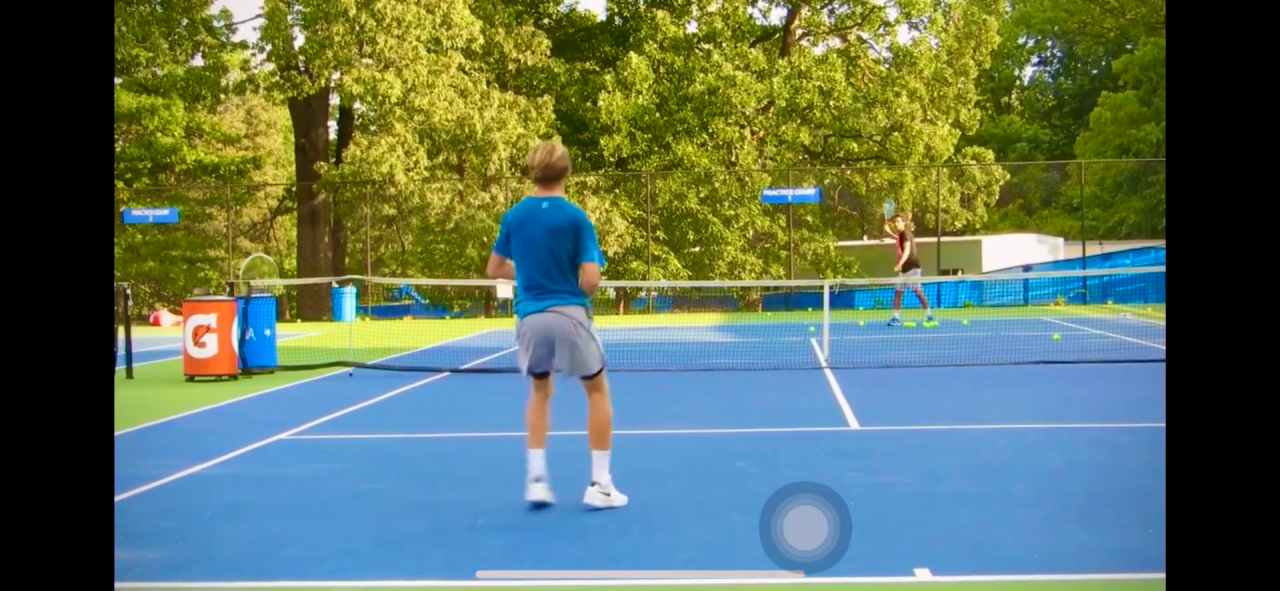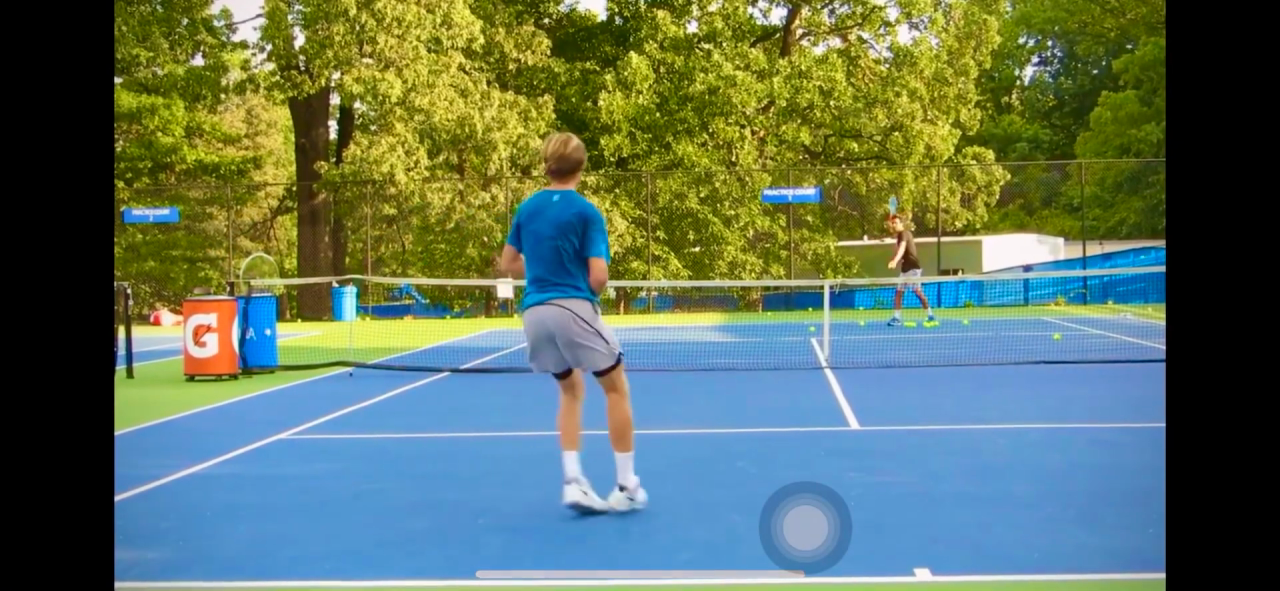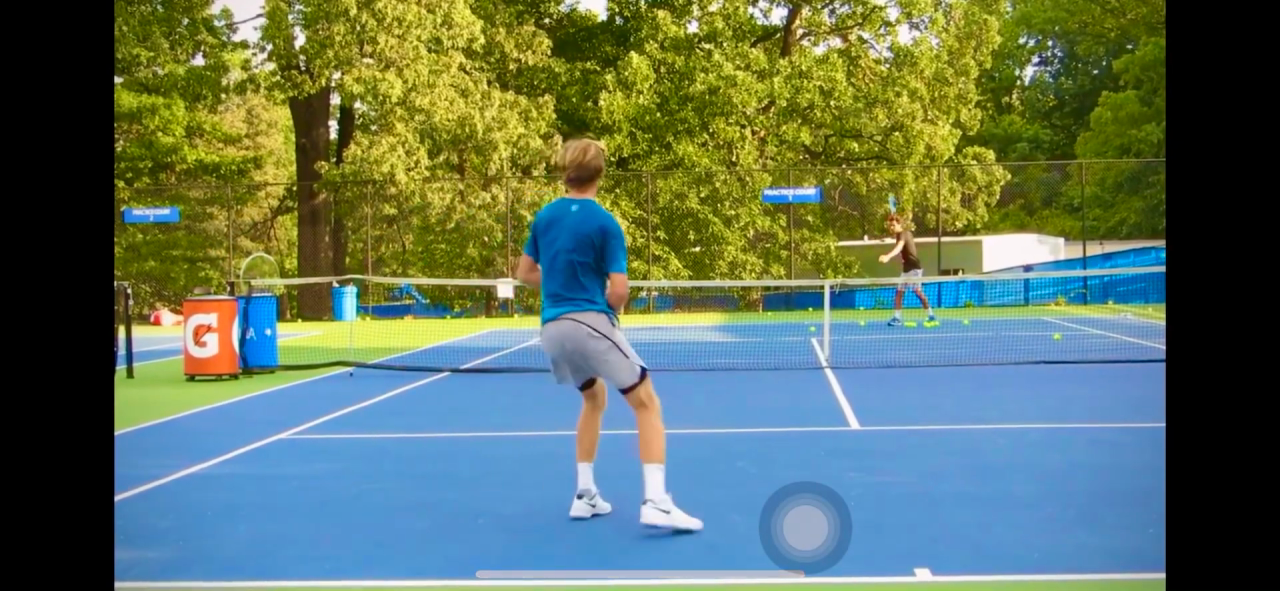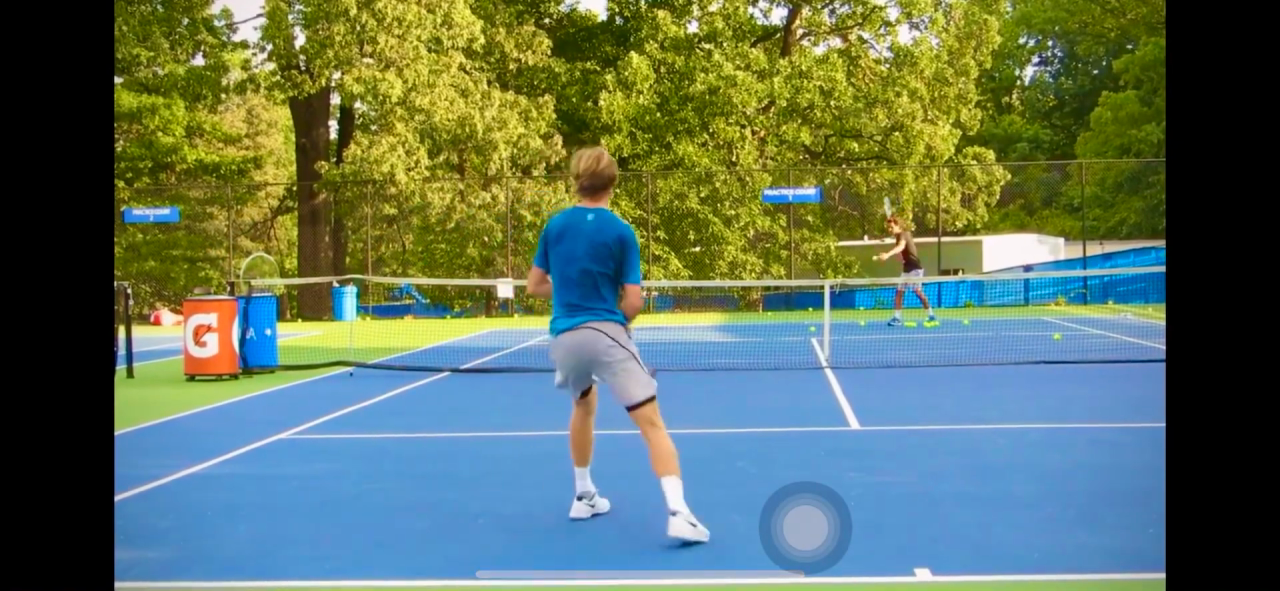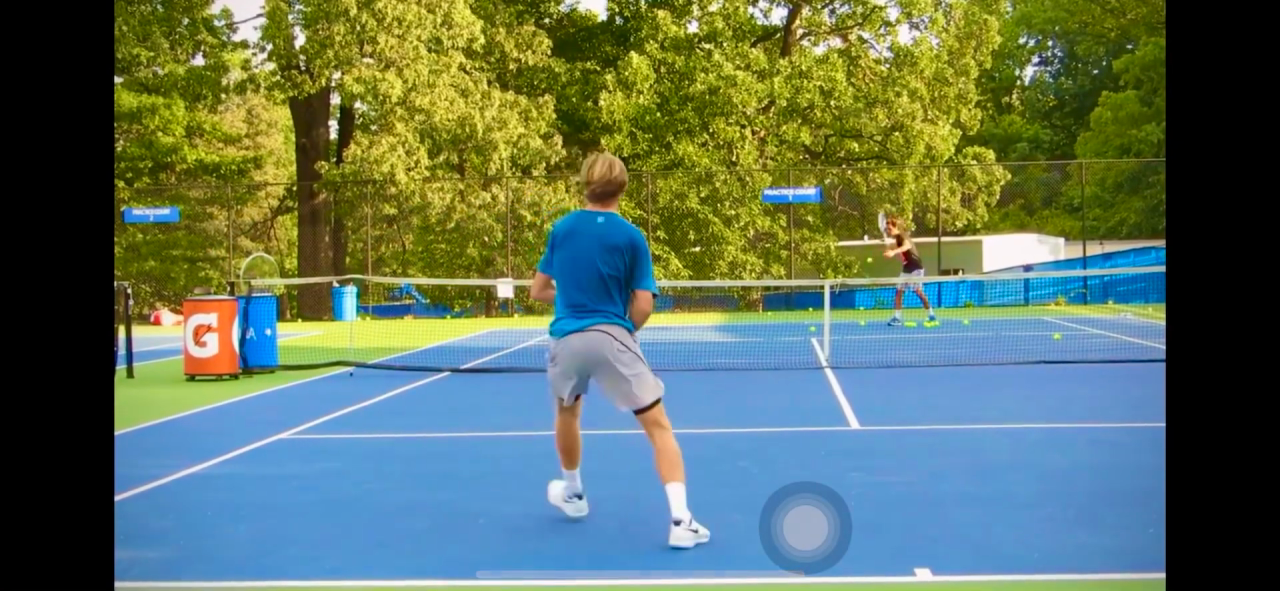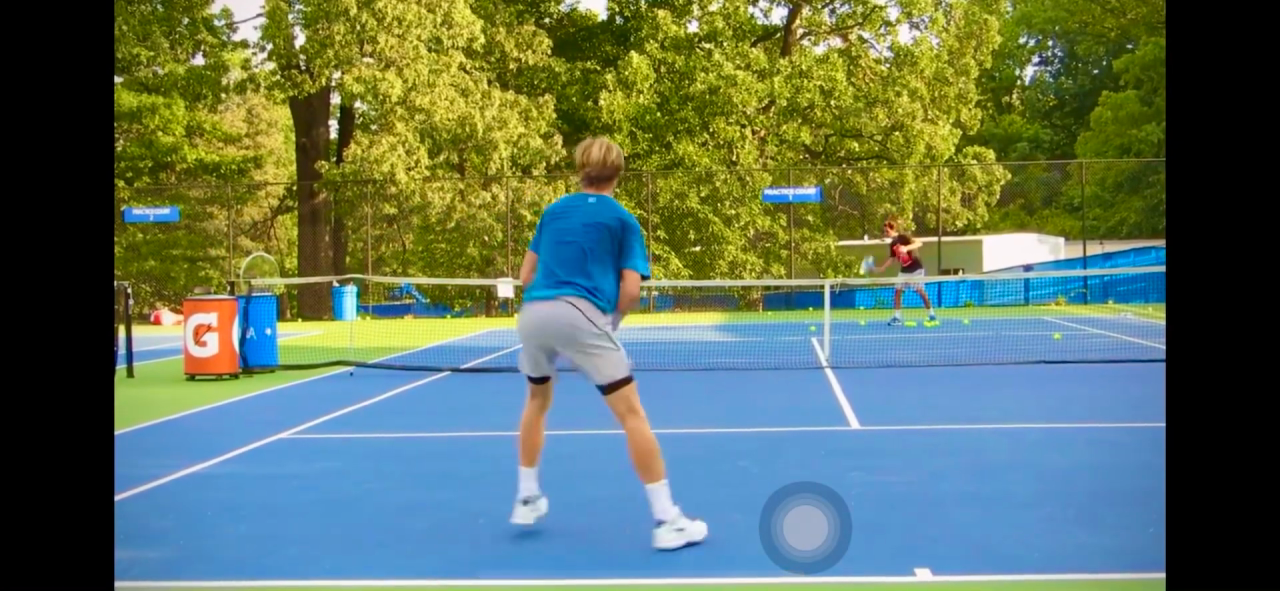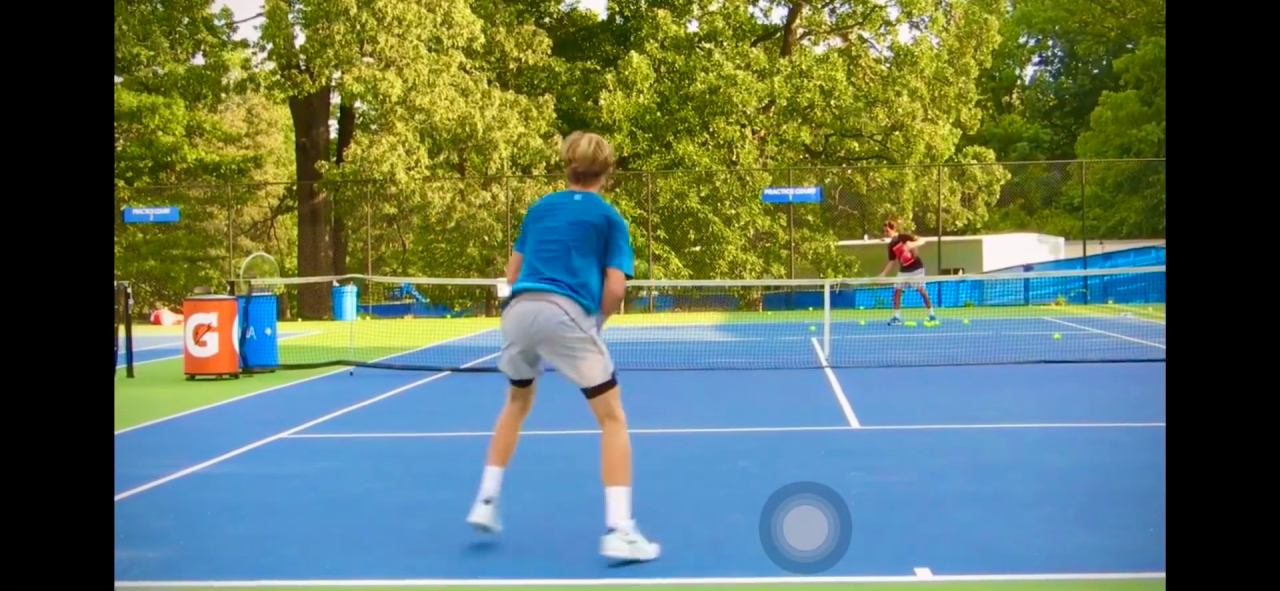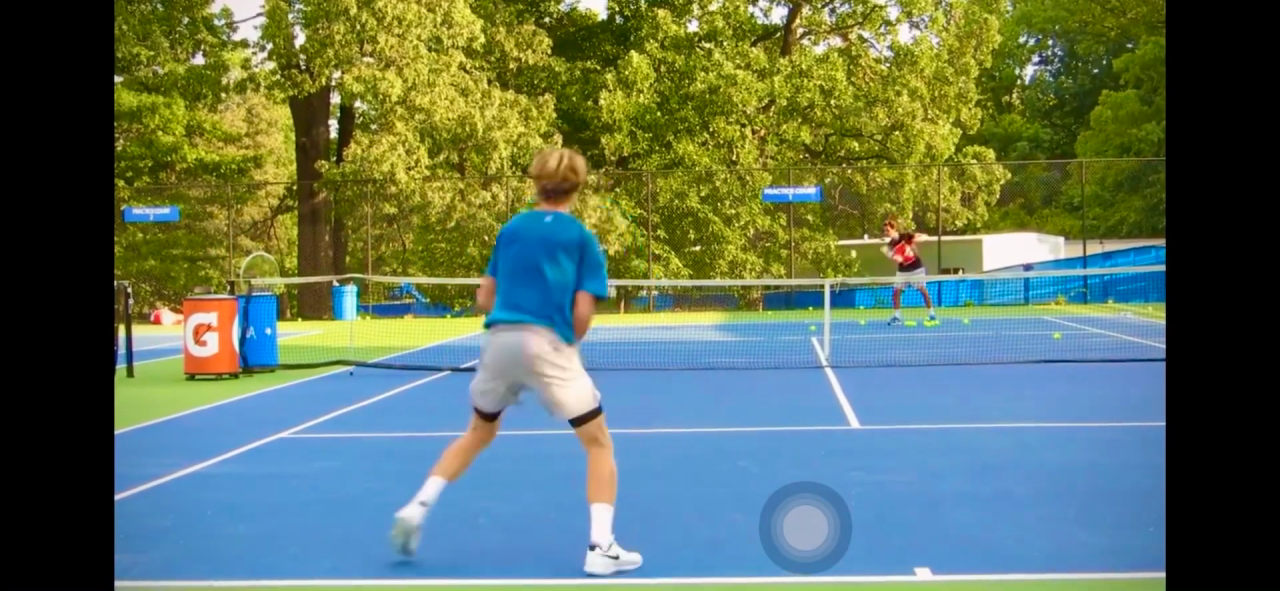
dt=0.1s
person 1, frame 1
left shoulder: (514, 215)
right shoulder: (576, 217)
left elbow: (495, 269)
right elbow: (590, 280)
left hip: (529, 320)
right hip: (569, 314)
left knee: (540, 392)
right knee: (598, 392)
left ankle: (536, 480)
right ankle: (600, 486)
person 1, frame 2
left shoulder: (527, 208)
right shoulder: (587, 211)
left elbow: (508, 264)
right elbow: (598, 277)
left hip: (535, 314)
right hip: (573, 310)
left knee: (572, 392)
right knee: (617, 391)
left ankle: (574, 483)
right ankle: (625, 486)
person 1, frame 3
left shoulder: (543, 215)
right shoulder: (605, 222)
left elbow: (524, 274)
right elbow: (618, 291)
left hip: (552, 328)
right hip: (590, 324)
left knee: (595, 400)
right knee: (646, 406)
left ankle: (585, 495)
right ankle: (655, 502)
person 1, frame 4
left shoulder: (554, 225)
right shoulder: (621, 231)
left elbow: (535, 286)
right elbow: (634, 302)
left hip: (563, 338)
right hip: (605, 333)
left knee: (584, 405)
right knee: (652, 425)
left ankle: (584, 496)
right ankle: (678, 514)
person 1, frame 5
left shoulder: (561, 229)
right shoulder: (631, 237)
left elbow: (539, 292)
right elbow: (643, 307)
left hip: (565, 342)
right hip: (610, 340)
left knee: (566, 410)
right knee: (659, 429)
left ankle: (573, 493)
right ankle: (681, 522)
person 1, frame 6
left shoulder: (553, 210)
right shoulder: (623, 220)
left elbow: (526, 276)
right elbow: (631, 289)
right wrist: (609, 318)
left hip: (534, 315)
right hip: (580, 315)
left knee: (537, 403)
right knee: (632, 416)
left ankle: (527, 500)
right ankle: (667, 520)
person 1, frame 7
left shoulder: (539, 208)
right shoulder: (609, 216)
left elbow: (511, 274)
right elbow: (615, 287)
right wrist: (595, 319)
left hip: (519, 312)
right hip: (568, 316)
left knee: (515, 406)
right knee: (614, 422)
left ankle: (487, 502)
right ankle: (619, 530)
person 1, frame 8
left shoulder: (510, 229)
right shoulder: (582, 237)
left elbow: (484, 298)
right elbow: (583, 311)
right wrist: (569, 345)
left hip: (501, 343)
right hip: (547, 346)
left knee: (477, 435)
right knee: (599, 444)
left ankle: (418, 509)
right ankle: (601, 547)
